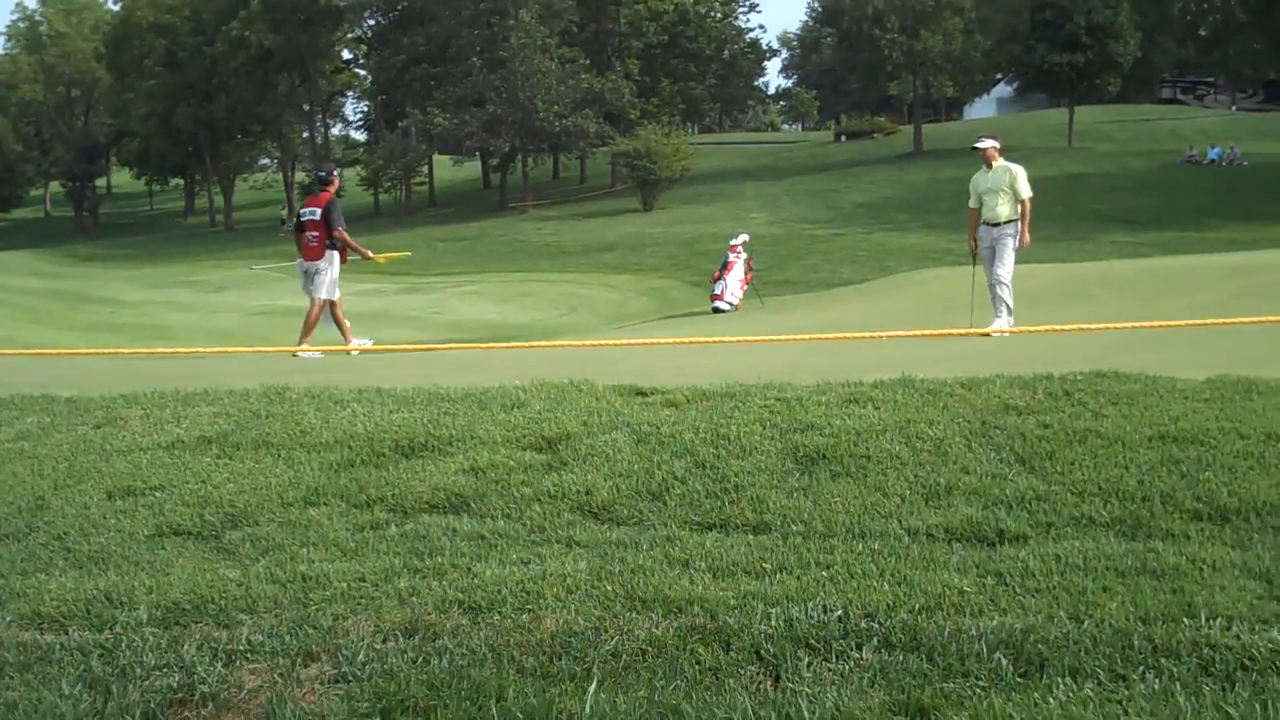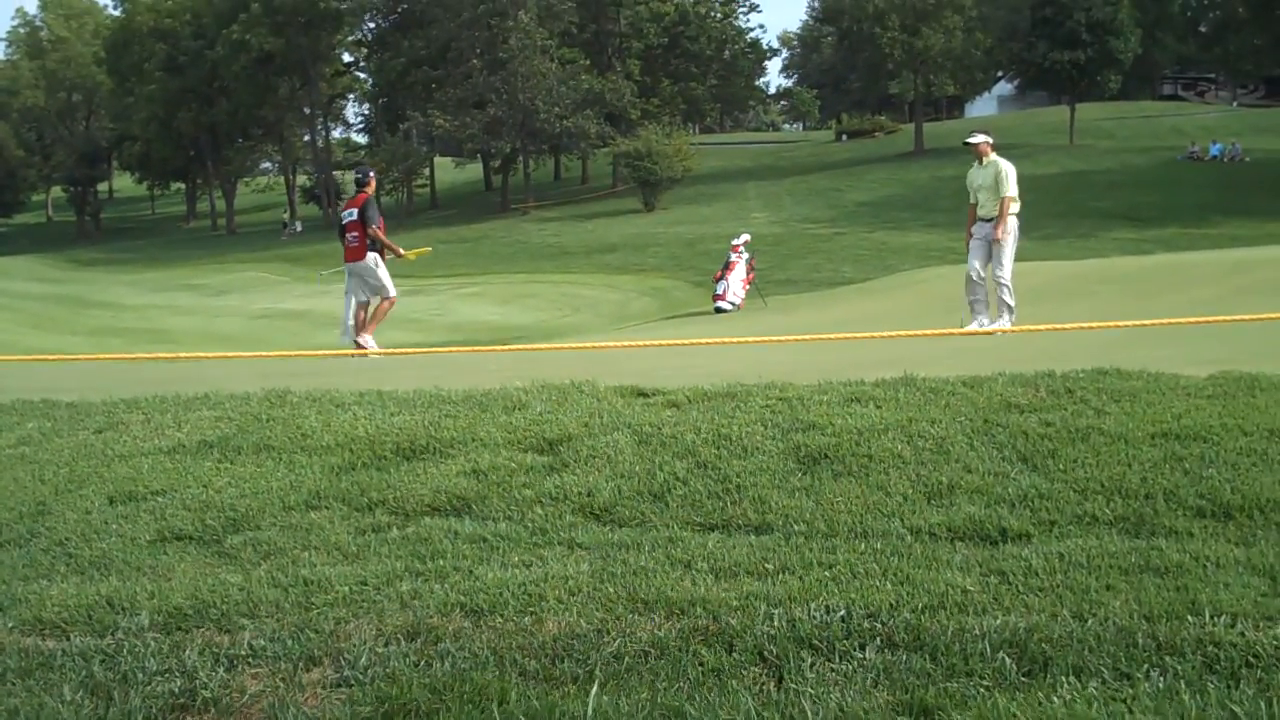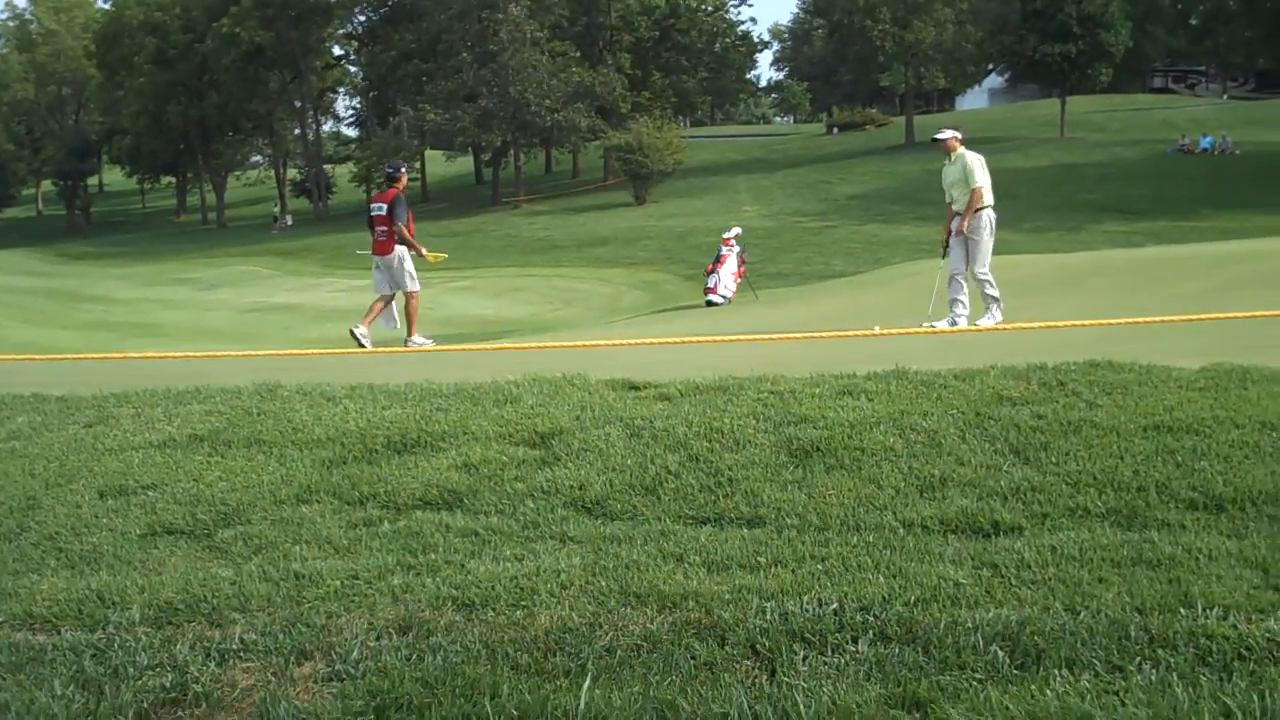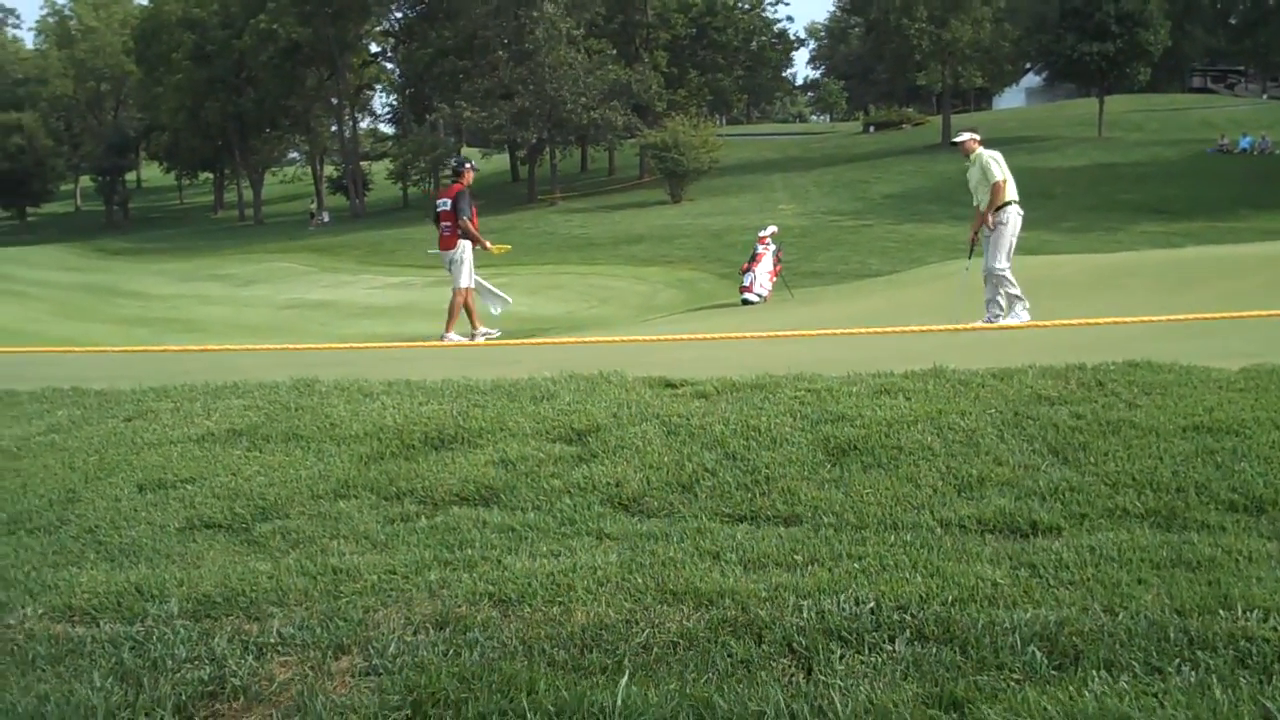
dt=0.4s
person 1, frame 1
left shoulder: (1012, 171)
right shoulder: (976, 178)
left elbow: (1025, 201)
right elbow: (974, 209)
left wrist: (1025, 230)
right wrist: (971, 236)
left hip: (1008, 229)
right hip: (986, 230)
left knee: (1001, 275)
right knee: (992, 280)
left ankle: (1002, 321)
right ankle: (1003, 318)
person 1, frame 2
left shoulder: (1002, 166)
right shoulder: (972, 172)
left elbow: (1007, 199)
left wrist: (999, 228)
right wrist: (968, 230)
left hip: (1003, 225)
right hip: (981, 225)
left knee: (1001, 275)
right knee: (973, 271)
left ankle: (1005, 320)
right ankle: (980, 317)
person 1, frame 3
left shoulder: (970, 159)
right shoulder: (946, 168)
left elbow: (977, 191)
left wrist: (965, 219)
right wrist: (946, 230)
left hip: (979, 218)
right hip: (959, 221)
left knee: (979, 270)
right knee: (956, 271)
left ankle: (994, 311)
right ankle: (958, 316)
person 1, frame 4
left shoulder: (987, 156)
right shoulder: (971, 170)
left elbow: (999, 184)
left wrist: (989, 213)
right wrist: (975, 230)
left hip: (1006, 214)
right hip: (991, 219)
left knee: (998, 266)
right knee: (989, 270)
left ankle: (1020, 308)
right ankle: (995, 316)
person 2, frame 1
left shoulder: (306, 202)
right shoulder: (331, 201)
left elbow: (298, 233)
right elbow: (338, 233)
left wrist: (303, 254)
right wrist: (361, 251)
left hip: (310, 259)
right hip: (326, 257)
left knee: (335, 301)
right knee: (319, 303)
left ankle: (350, 341)
right ankle: (302, 346)
person 2, frame 2
left shoulder: (347, 205)
right shoulder: (368, 201)
left elbow: (342, 236)
right elbow: (372, 230)
right wrist: (394, 249)
left hip: (351, 261)
right hip: (368, 258)
left knee: (361, 303)
right knee: (389, 297)
left ankle: (363, 344)
right ankle: (365, 335)
person 2, frame 3
left shoulder: (376, 198)
right shoulder: (397, 197)
left elbow: (373, 226)
right elbow: (398, 227)
right wrist: (417, 247)
left hip: (379, 252)
right hip: (396, 251)
left knee: (386, 296)
right knee: (412, 293)
left ankle: (361, 328)
right ankle: (412, 337)
person 2, frame 4
left shoulder: (442, 193)
right shoulder: (462, 192)
left elbow: (437, 222)
right elbow: (463, 222)
right wrist: (482, 241)
left hip: (445, 247)
right hip: (460, 246)
left knee: (466, 289)
right knee: (460, 291)
left ankle: (477, 329)
right ankle: (449, 334)
